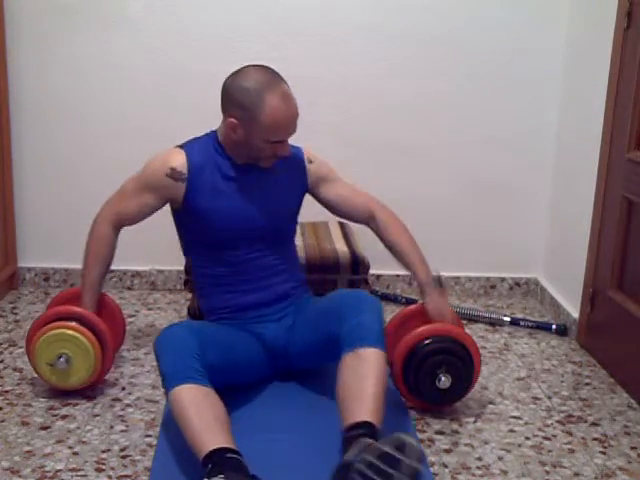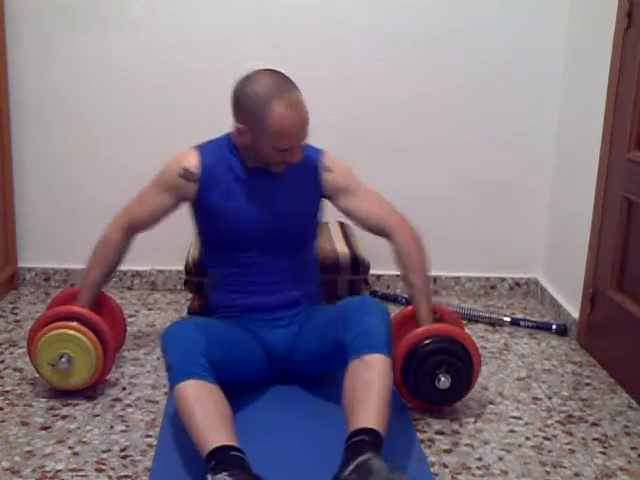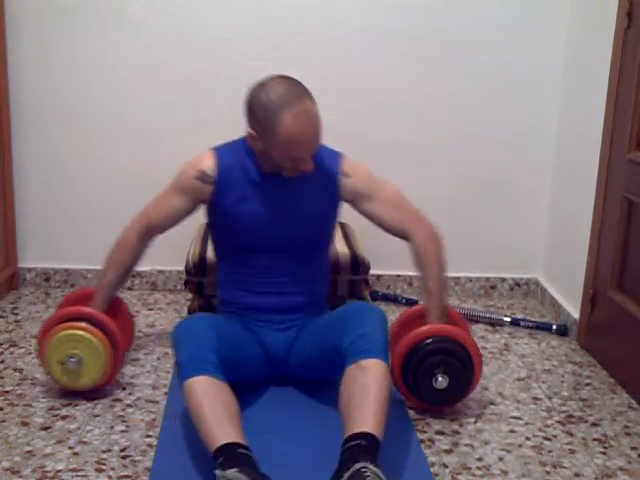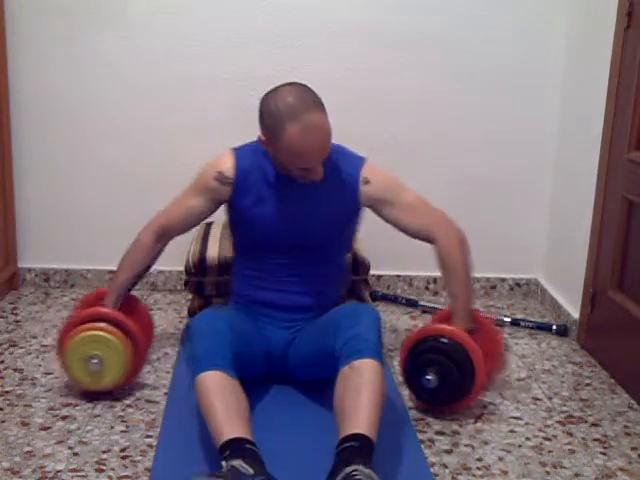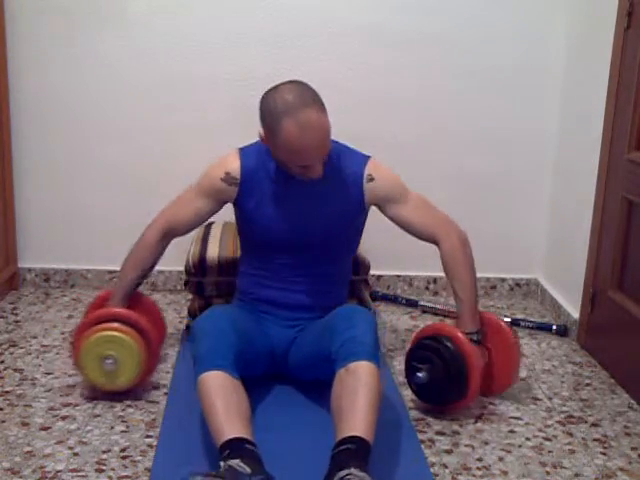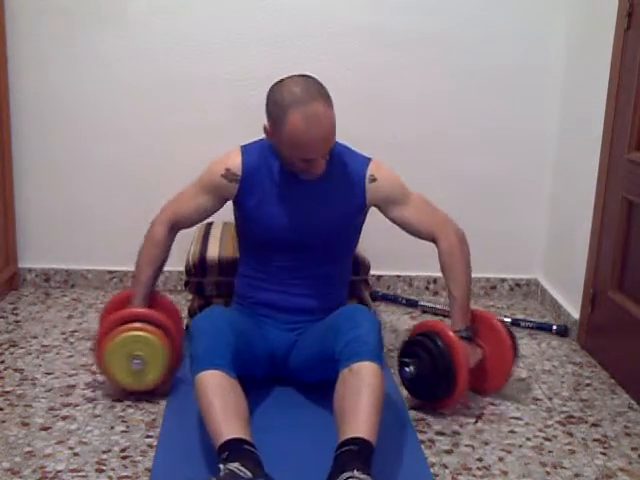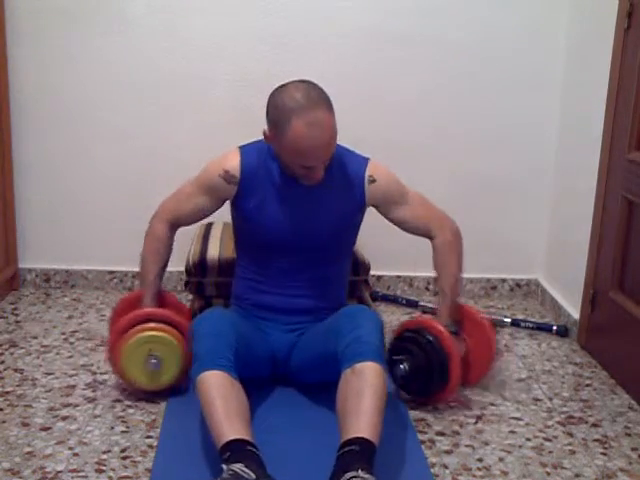
dt=0.2s
person 1, frame 1
left shoulder: (302, 164)
right shoulder: (181, 168)
left elbow: (375, 214)
right elbow: (109, 221)
left wrist: (429, 286)
right wrist: (88, 308)
left hip: (299, 319)
right hip: (233, 334)
left knee: (361, 306)
right knee: (174, 342)
person 1, frame 2
left shoulder: (320, 167)
right shoulder: (197, 169)
left elbow: (398, 229)
right elbow: (124, 229)
left wrist: (425, 318)
right wrist: (83, 307)
left hip: (307, 327)
right hip: (238, 334)
left knee: (369, 313)
right knee: (181, 337)
person 1, frame 3
left shoulder: (338, 171)
right shoulder: (213, 171)
left elbow: (421, 232)
right elbow: (141, 231)
left wrist: (435, 322)
right wrist: (97, 309)
left hip: (311, 334)
right hip: (241, 332)
left knee: (367, 318)
right knee: (193, 332)
person 1, frame 4
left shoulder: (359, 176)
right shoulder: (232, 170)
left elbow: (447, 235)
right elbow: (158, 231)
left wrist: (461, 325)
right wrist: (110, 306)
left hip: (317, 334)
right hip: (249, 326)
left knee: (360, 319)
right knee: (208, 325)
person 1, frame 5
left shoulder: (364, 174)
right shoulder: (236, 171)
left elbow: (450, 237)
right elbow: (161, 231)
left wrist: (469, 328)
right wrist: (116, 306)
left hip: (319, 334)
right hip: (253, 325)
left knee: (357, 321)
right knee: (213, 324)
person 1, frame 6
left shoulder: (365, 175)
right shoulder: (238, 169)
left elbow: (449, 236)
right elbow: (165, 224)
left wrist: (459, 326)
right wrist: (138, 307)
left hip: (321, 335)
right hip: (253, 328)
left knee: (361, 322)
right knee: (210, 325)
person 1, frame 7
left shoulder: (364, 176)
right shoulder: (236, 170)
left elbow: (445, 231)
right elbow: (164, 221)
left wrist: (444, 319)
right wrist: (149, 308)
left hip: (320, 335)
right hip: (252, 330)
left knee: (363, 322)
right knee: (211, 325)
